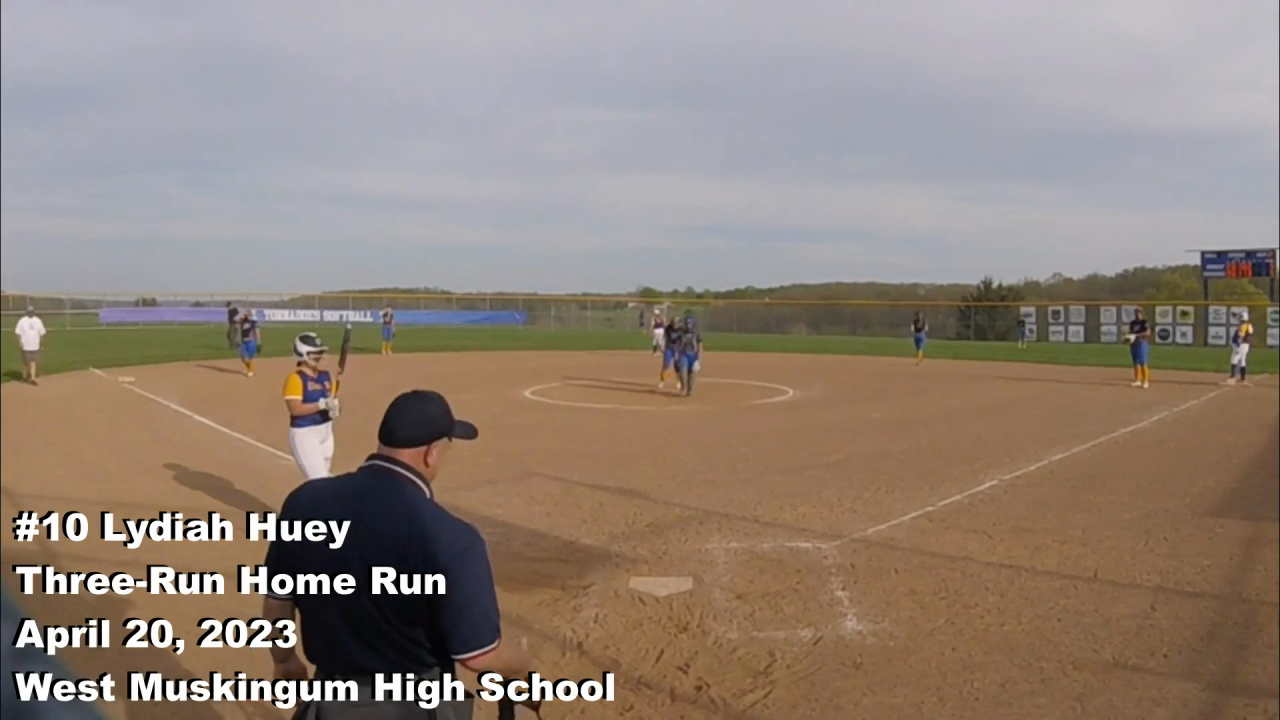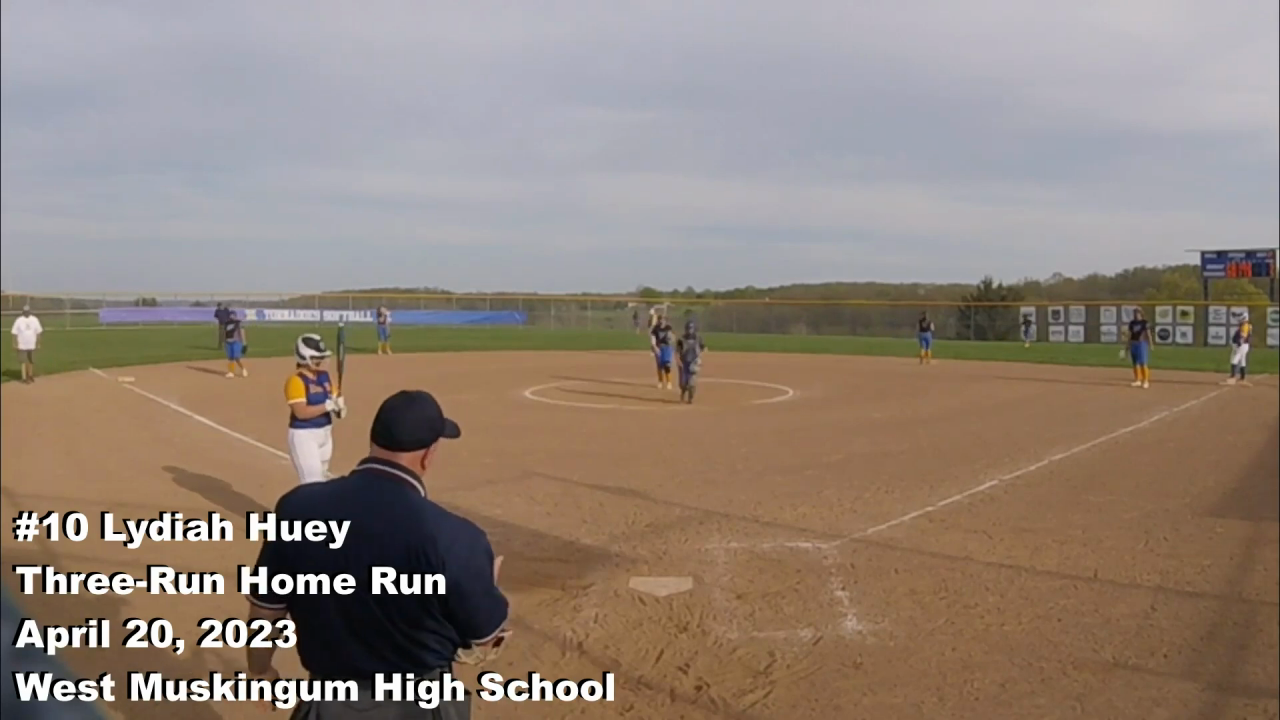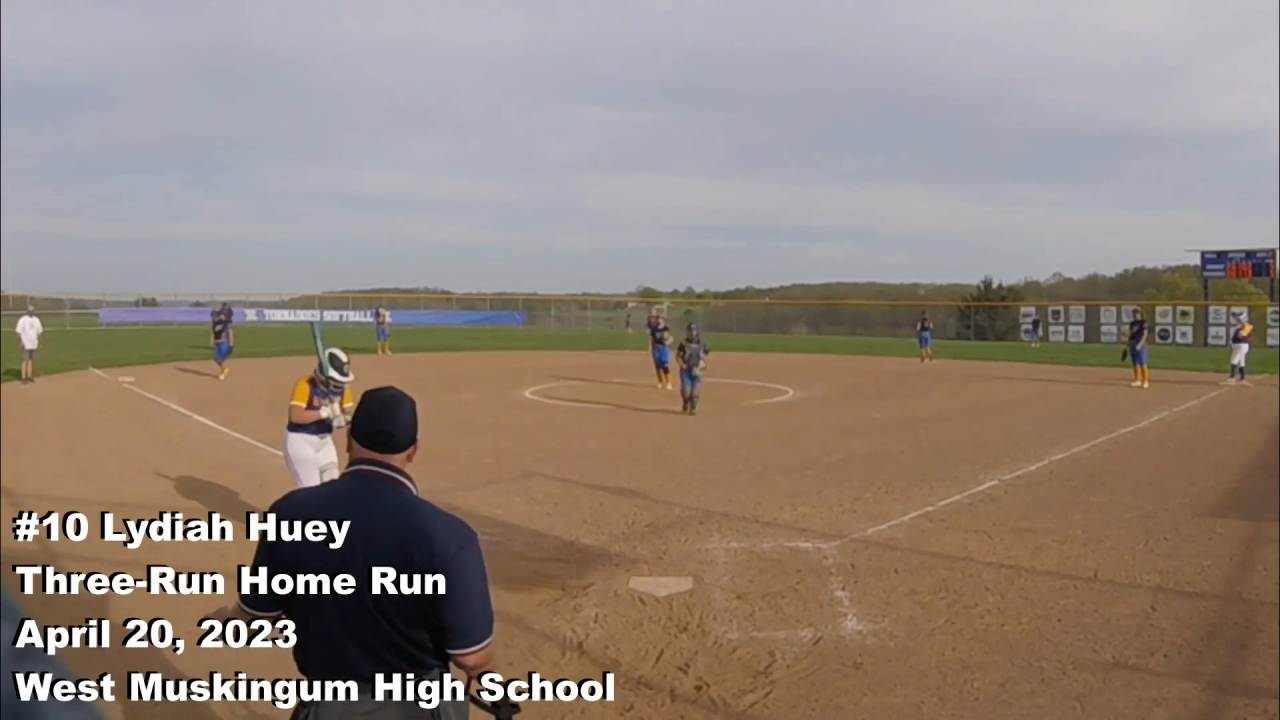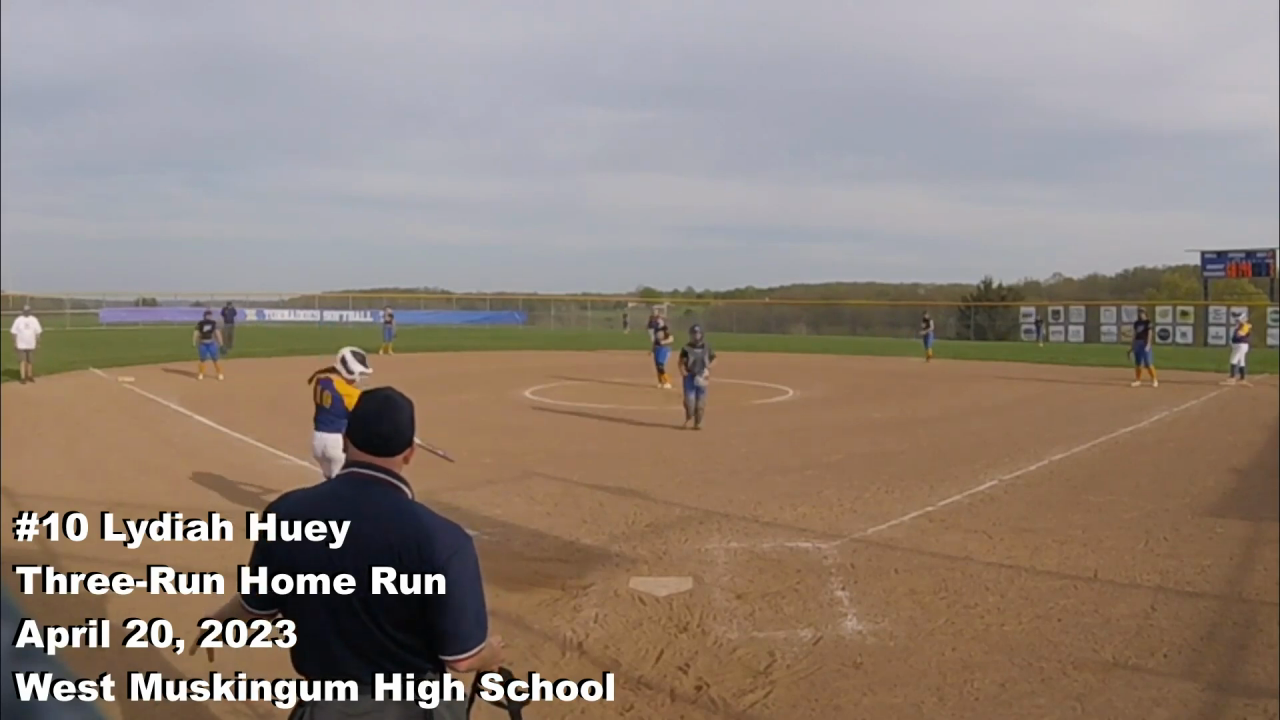
dt=0.7s
person 1, frame 1
left shoulder: (305, 502)
right shoulder: (449, 537)
left elbow: (278, 600)
right elbow: (477, 655)
left wrist: (283, 657)
right wrist: (521, 664)
person 1, frame 2
left shoulder: (299, 508)
right shoulder: (453, 537)
left elbow: (265, 609)
right elbow: (487, 636)
left wrist: (259, 670)
right wrist: (487, 579)
person 1, frame 3
left shoulder: (292, 514)
right shoulder: (445, 534)
left elbow: (257, 615)
right elbow: (470, 654)
left wrist: (228, 619)
right wrist: (482, 666)
person 1, frame 4
left shoulder: (288, 514)
right shoulder: (440, 539)
left elbow: (254, 607)
right elbow: (461, 657)
left wrist: (219, 625)
right wrist: (490, 655)
